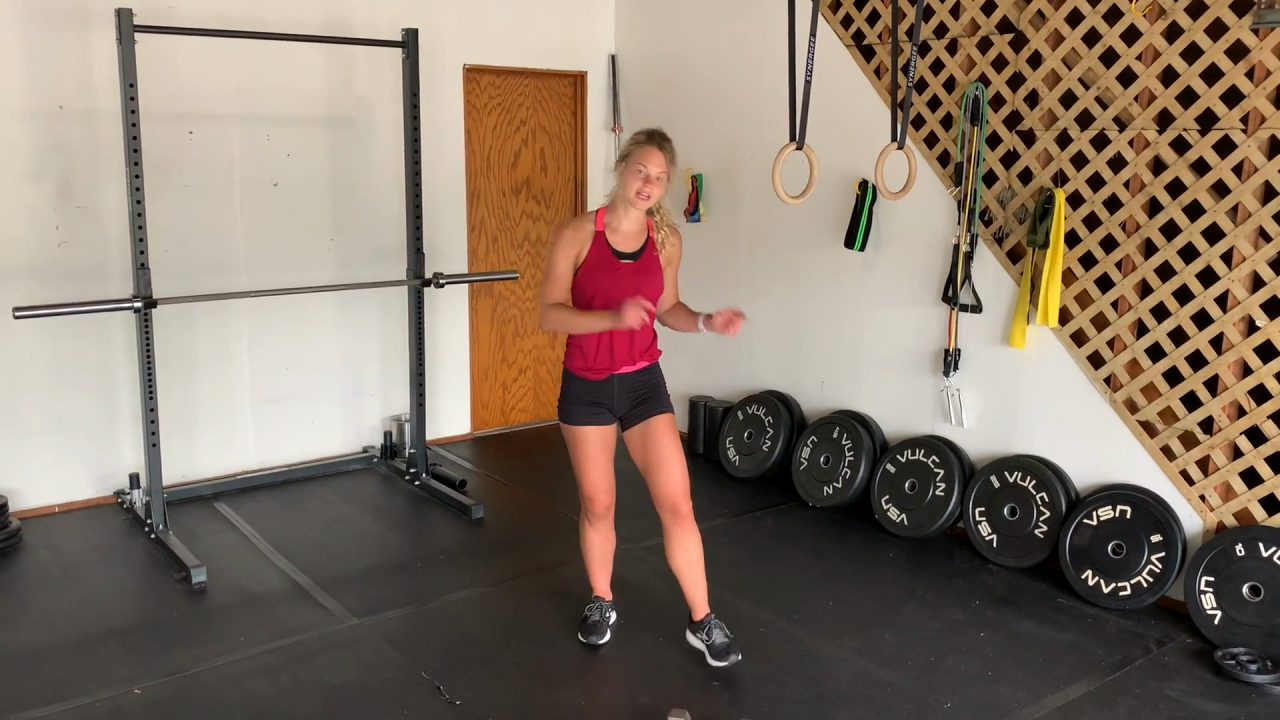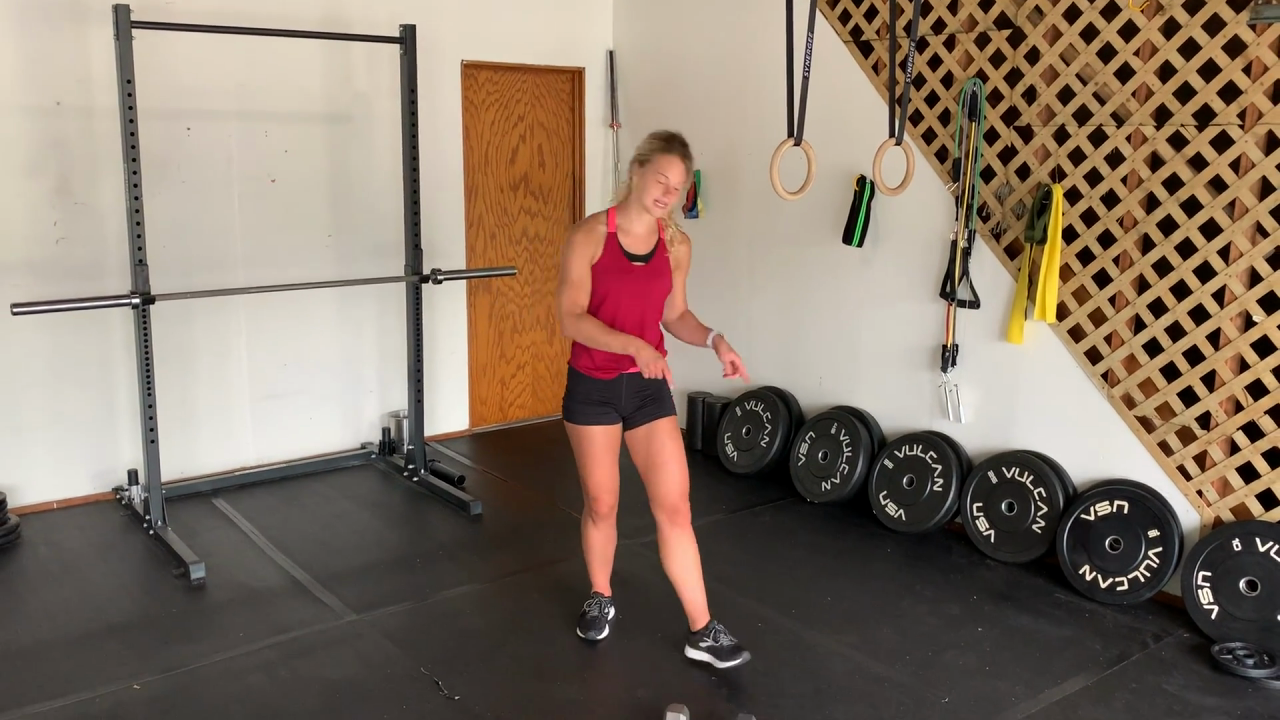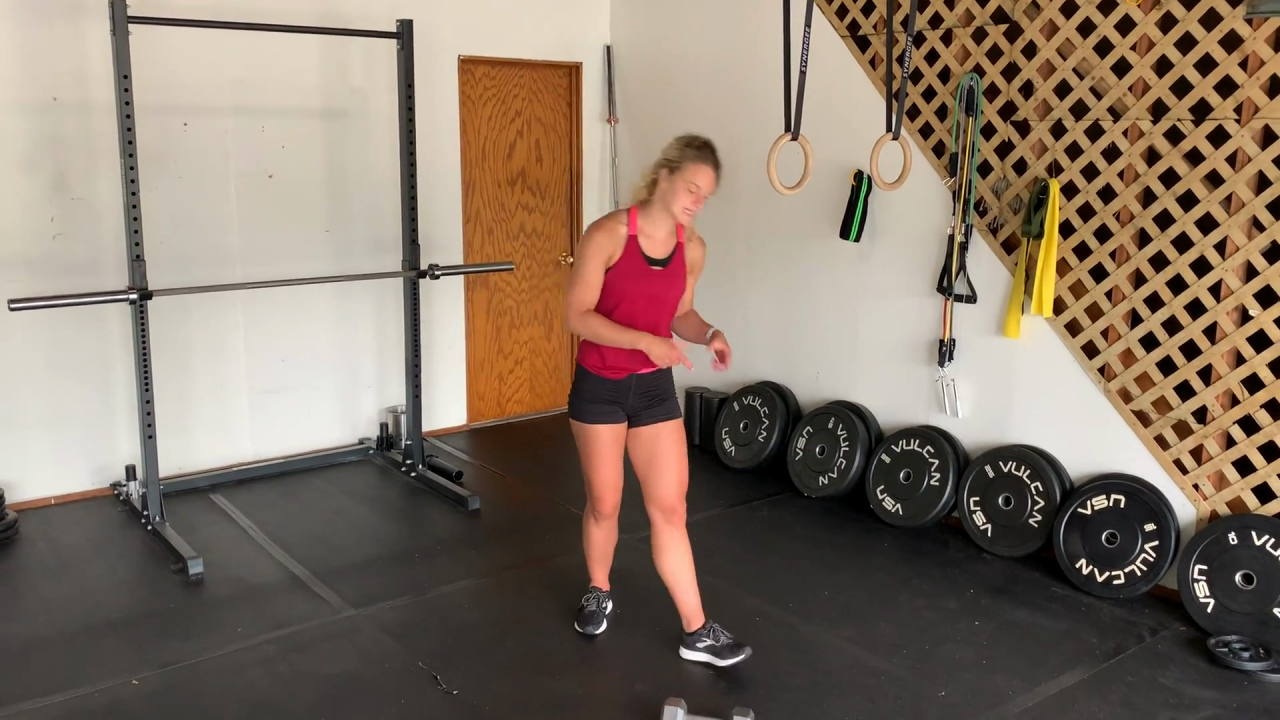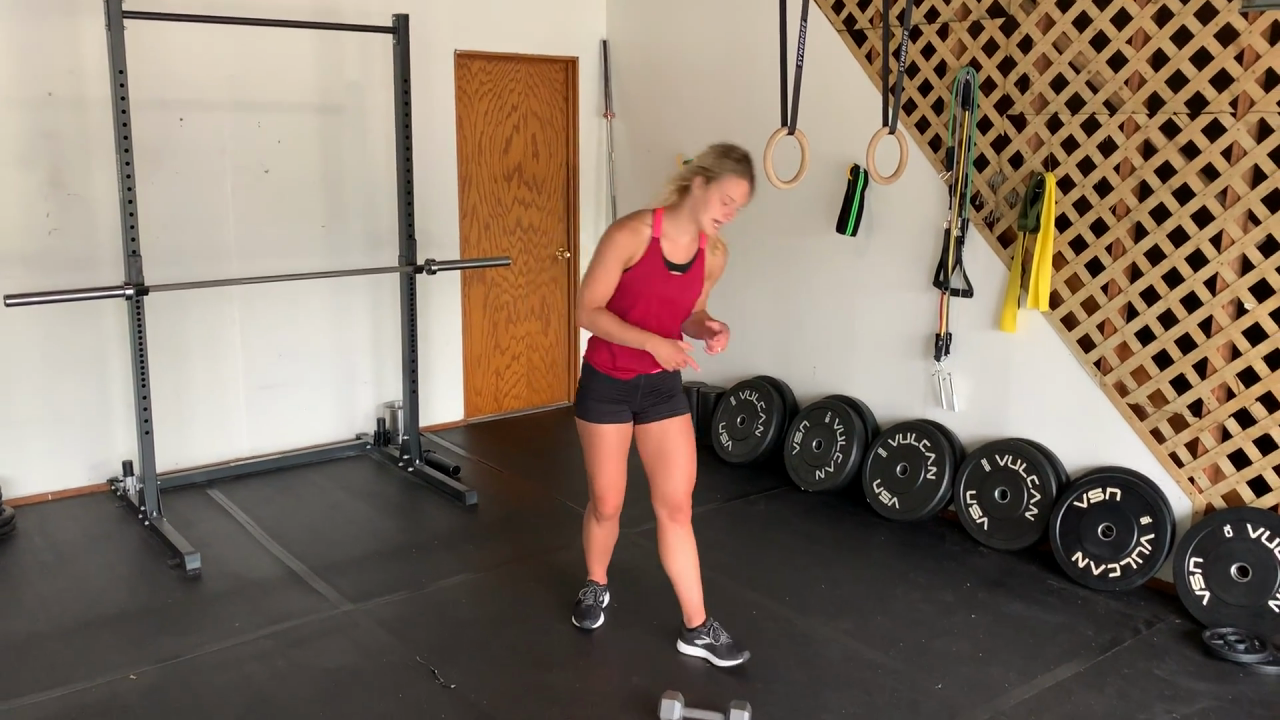
dt=0.1s
person 1, frame 1
left shoulder: (667, 240)
right shoulder: (576, 233)
right elbow: (548, 315)
left wrist: (707, 321)
right wrist: (612, 317)
left hip: (643, 383)
right hip: (586, 387)
left knee: (676, 505)
right knee: (597, 505)
left ankle: (703, 620)
right ankle: (601, 602)
person 1, frame 2
left shoulder: (676, 244)
right shoulder: (590, 235)
right elbow: (570, 318)
left wrist: (713, 342)
right wrist: (633, 347)
left hip: (648, 387)
right hip: (592, 386)
left knee: (673, 507)
right knee: (600, 504)
left ankle: (700, 630)
right ankle: (600, 598)
person 1, frame 3
left shoulder: (693, 248)
right shoulder: (607, 234)
right elbow: (577, 316)
left wrist: (711, 334)
right wrist: (645, 341)
left hip: (654, 386)
right hip: (599, 385)
left knee: (669, 509)
right knee: (604, 504)
left ankle: (697, 631)
right ankle: (598, 593)
person 1, frame 4
left shoulder: (714, 254)
right shoulder: (631, 233)
right elbow: (587, 310)
left wrist: (710, 329)
right wrist: (654, 344)
left hip: (661, 383)
right hip: (608, 383)
left knee: (677, 507)
right knee: (607, 505)
left ankle: (697, 626)
right ankle: (595, 586)
